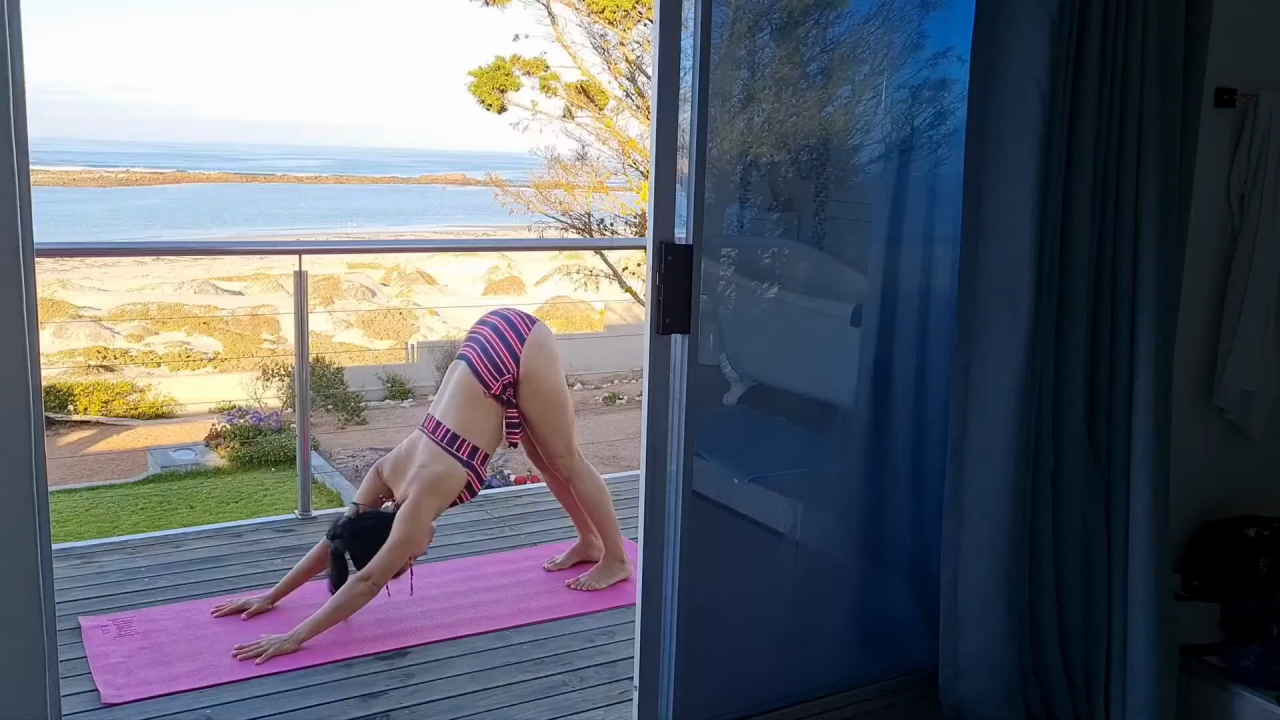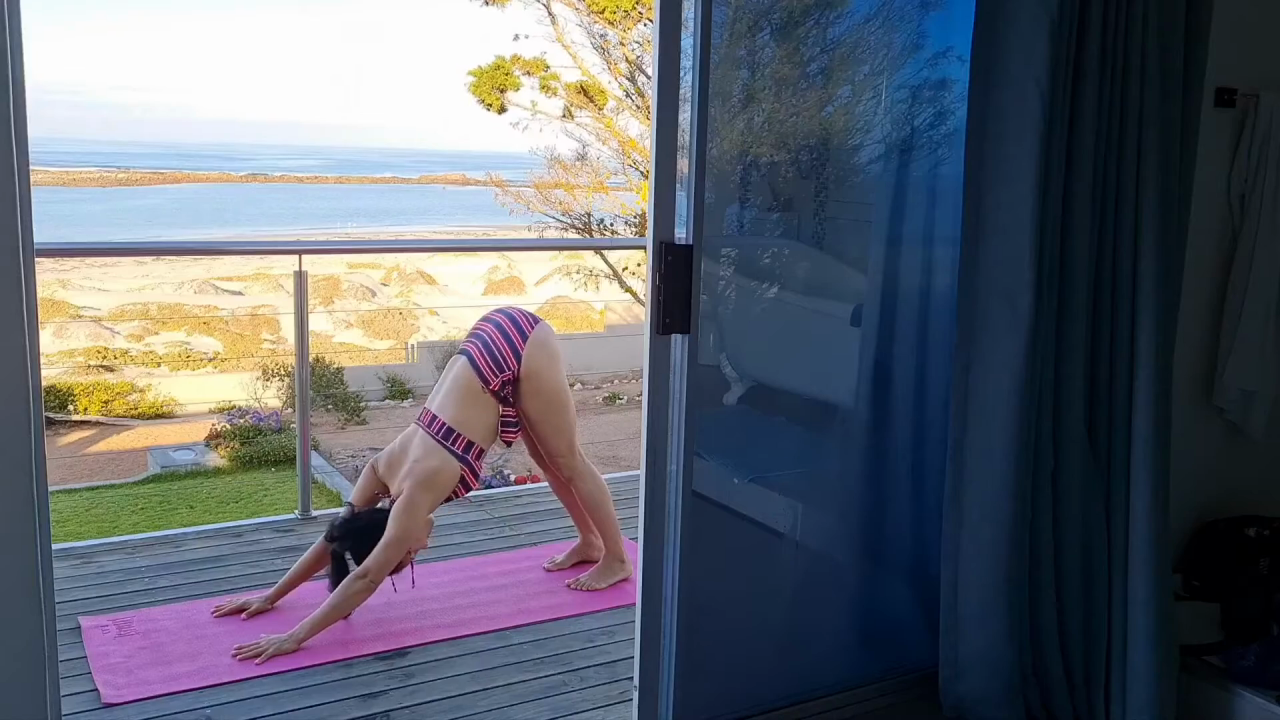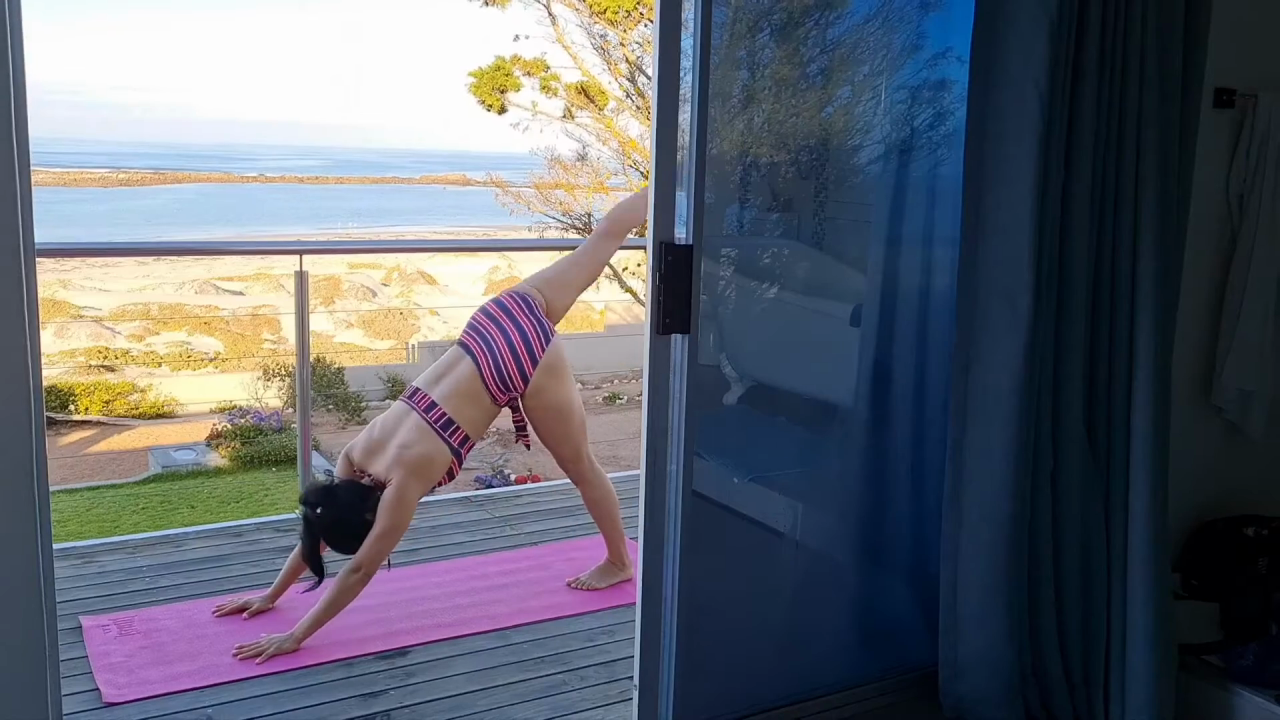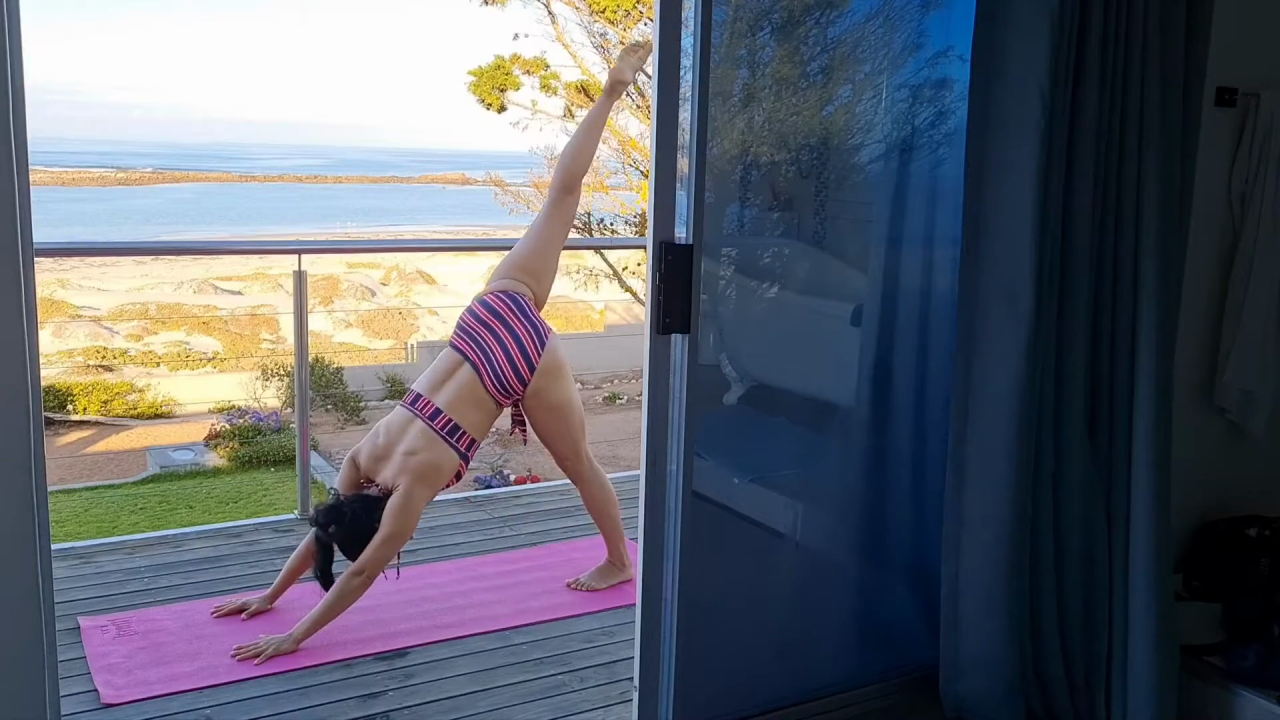
dt=0.4s
person 1, frame 1
left shoulder: (424, 491)
right shoulder: (389, 470)
left elbow: (368, 581)
right elbow: (337, 537)
left wrist: (296, 637)
right wrist: (271, 596)
left hip: (515, 345)
right hip: (495, 336)
left knee: (566, 462)
right knee: (545, 461)
left ankle: (616, 559)
right ankle: (589, 544)
person 1, frame 2
left shoulder: (418, 487)
right shoulder: (384, 468)
left elbow: (366, 577)
right elbow: (337, 536)
left wrist: (296, 637)
right wrist: (272, 596)
left hip: (514, 342)
right hip: (498, 337)
left knee: (566, 460)
right knee: (545, 458)
left ankle: (617, 558)
right ankle: (589, 542)
person 1, frame 3
left shoulder: (399, 486)
right shoulder: (360, 453)
left elbow: (361, 570)
right elbow: (319, 518)
left wrist: (295, 633)
right wrist: (271, 595)
left hip: (522, 345)
right hip: (503, 318)
left knee: (579, 466)
right knee: (591, 254)
left ankle: (621, 562)
person 1, frame 4
left shoulder: (409, 486)
right shoulder: (366, 457)
left elbow: (360, 574)
right elbow: (322, 529)
left wrist: (293, 637)
right wrist: (269, 596)
left hip: (519, 351)
right hip: (497, 316)
left knee: (577, 464)
right knee: (561, 194)
left ankle: (620, 562)
right ankle: (610, 93)
